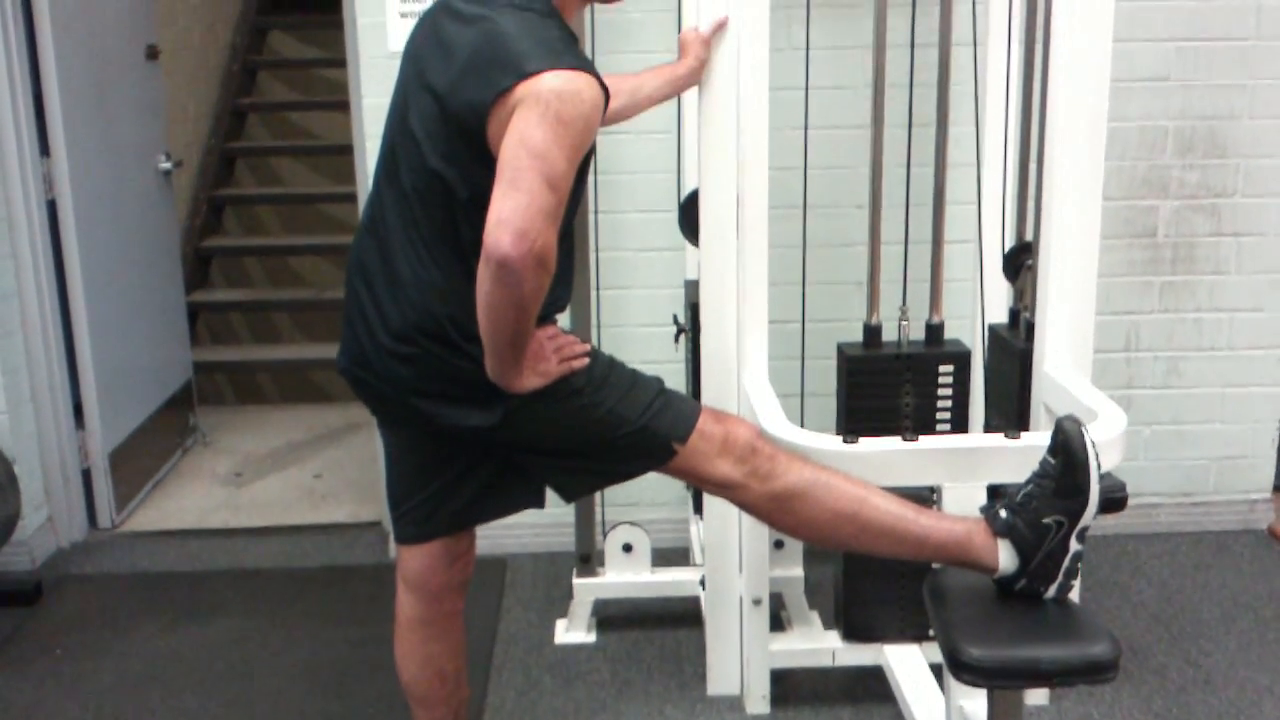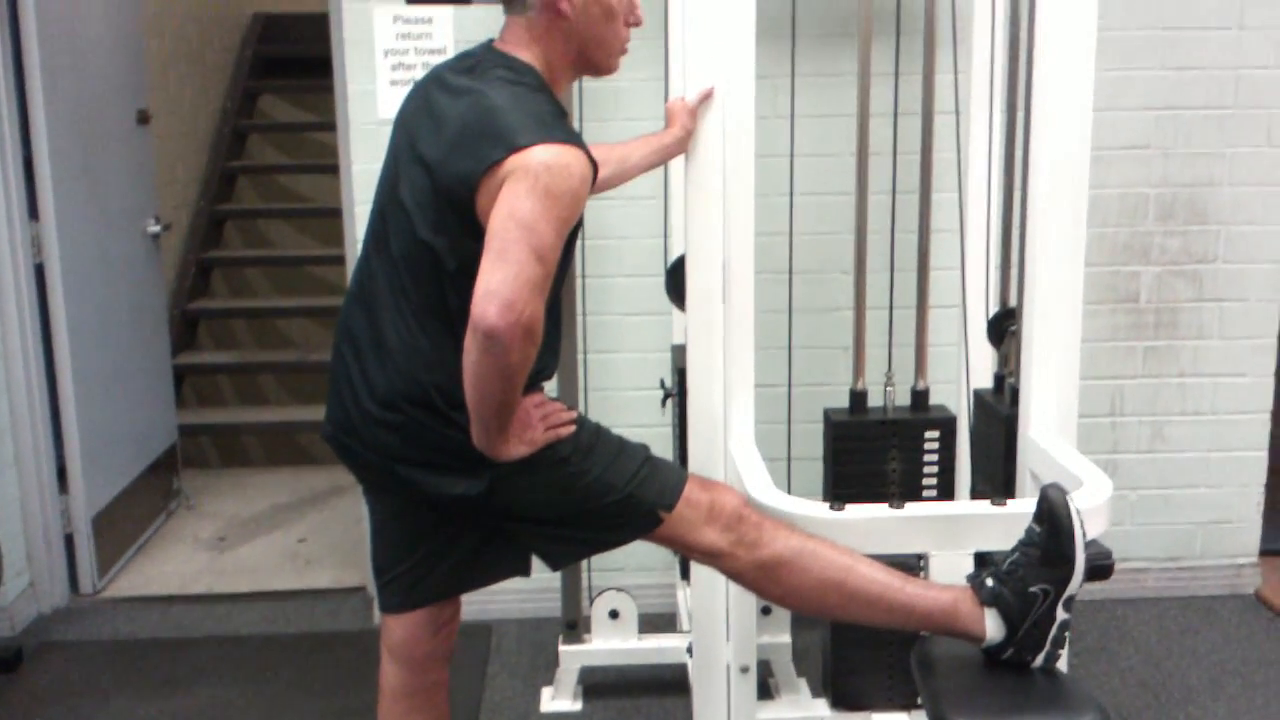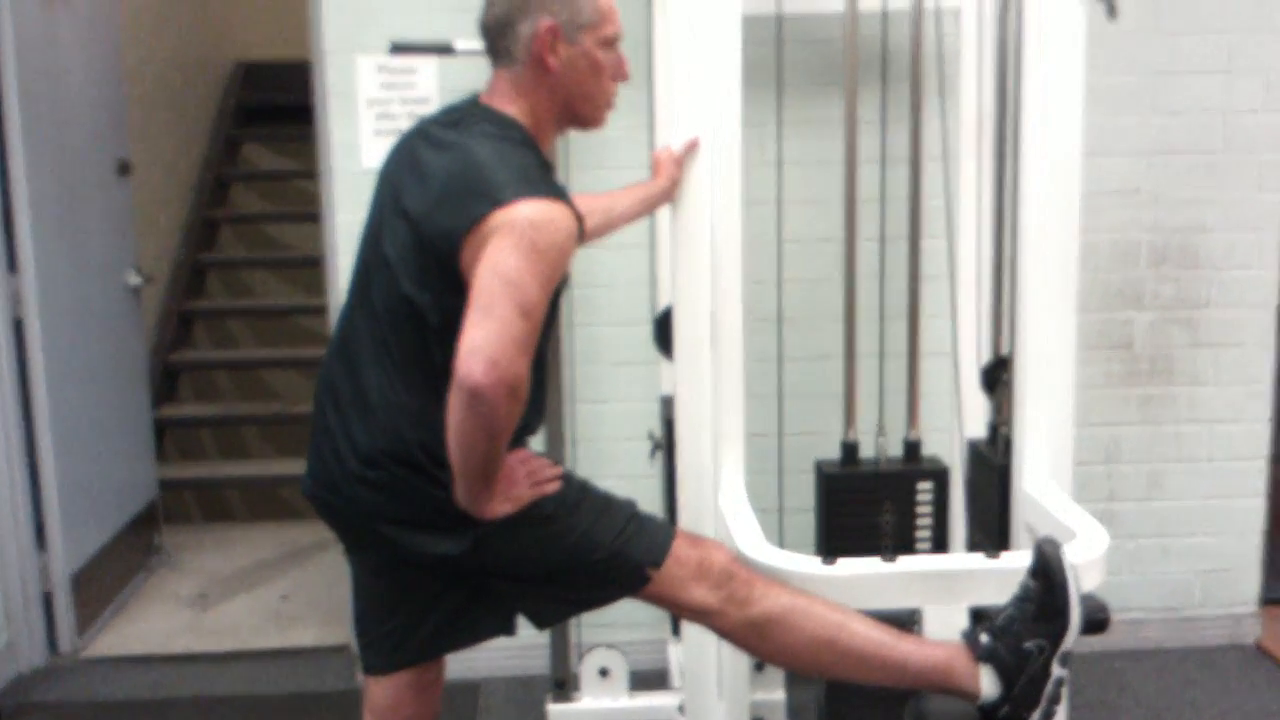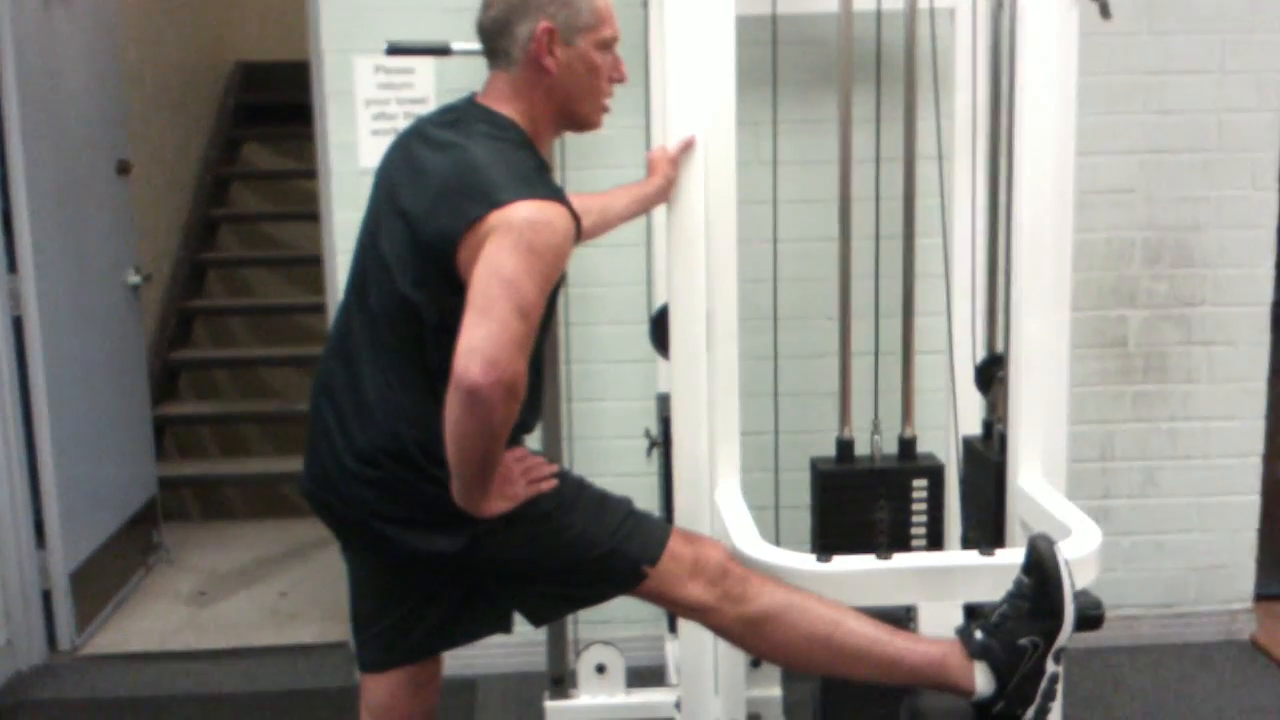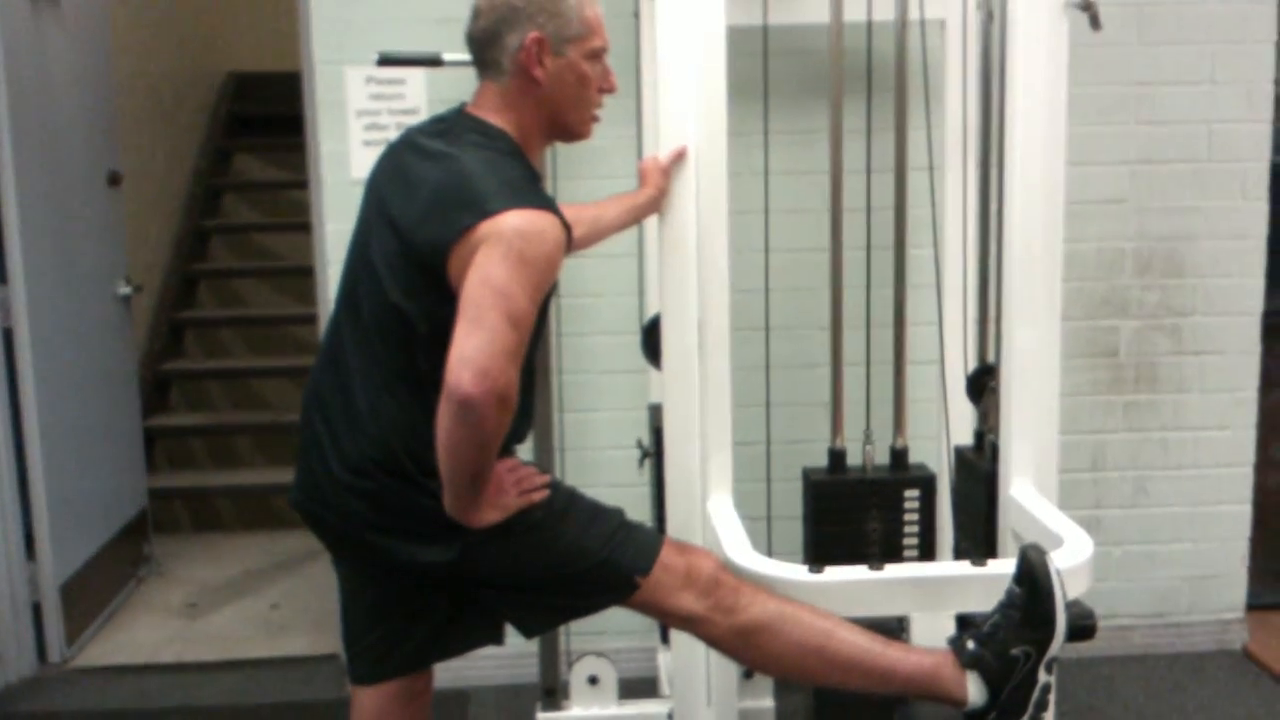
dt=0.5s
person 1, frame 1
right shoulder: (552, 80)
right elbow: (516, 247)
left wrist: (681, 72)
right wrist: (509, 365)
left hip: (394, 350)
right hip: (473, 360)
left knee: (430, 578)
right knee: (734, 454)
right ankle: (1004, 548)
person 1, frame 2
left shoulder: (454, 83)
right shoulder: (541, 153)
right elbow: (503, 321)
left wrist: (665, 145)
right wrist: (494, 434)
left hip: (382, 420)
right hip: (458, 425)
left knee: (414, 648)
right knee: (720, 524)
right ankle: (988, 615)
person 1, frame 3
left shoulder: (438, 138)
right shoulder: (525, 206)
right elbow: (488, 378)
left wrist: (653, 192)
right wrist: (477, 494)
left hip: (364, 479)
right hip: (441, 489)
right knee: (711, 581)
person 1, frame 4
left shoulder: (435, 137)
right shoulder: (523, 207)
right elbow: (485, 377)
left wrist: (649, 192)
right wrist: (474, 491)
left hip: (359, 474)
right hip: (434, 485)
right knee: (707, 579)
person 1, frame 5
left shoulder: (424, 147)
right shoulder: (512, 215)
right elbow: (478, 387)
left wrist: (641, 202)
right wrist: (467, 503)
left hip: (352, 487)
right hip: (429, 498)
right knee: (698, 588)
